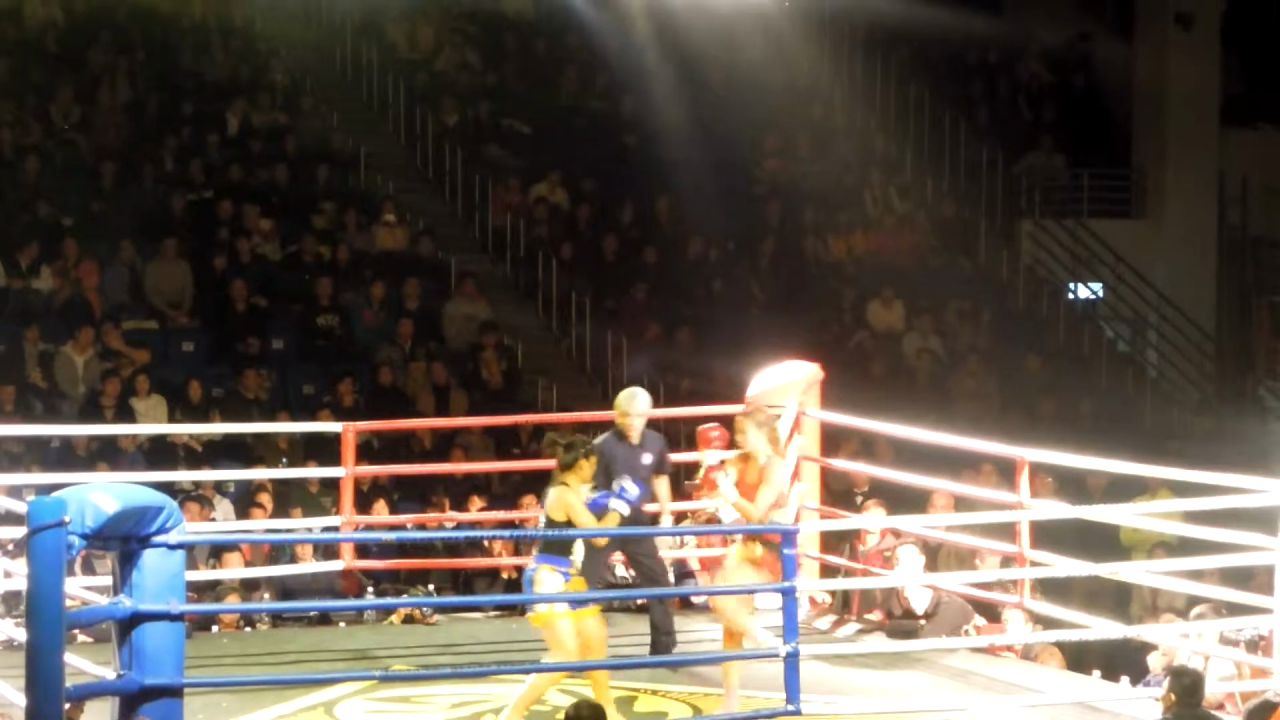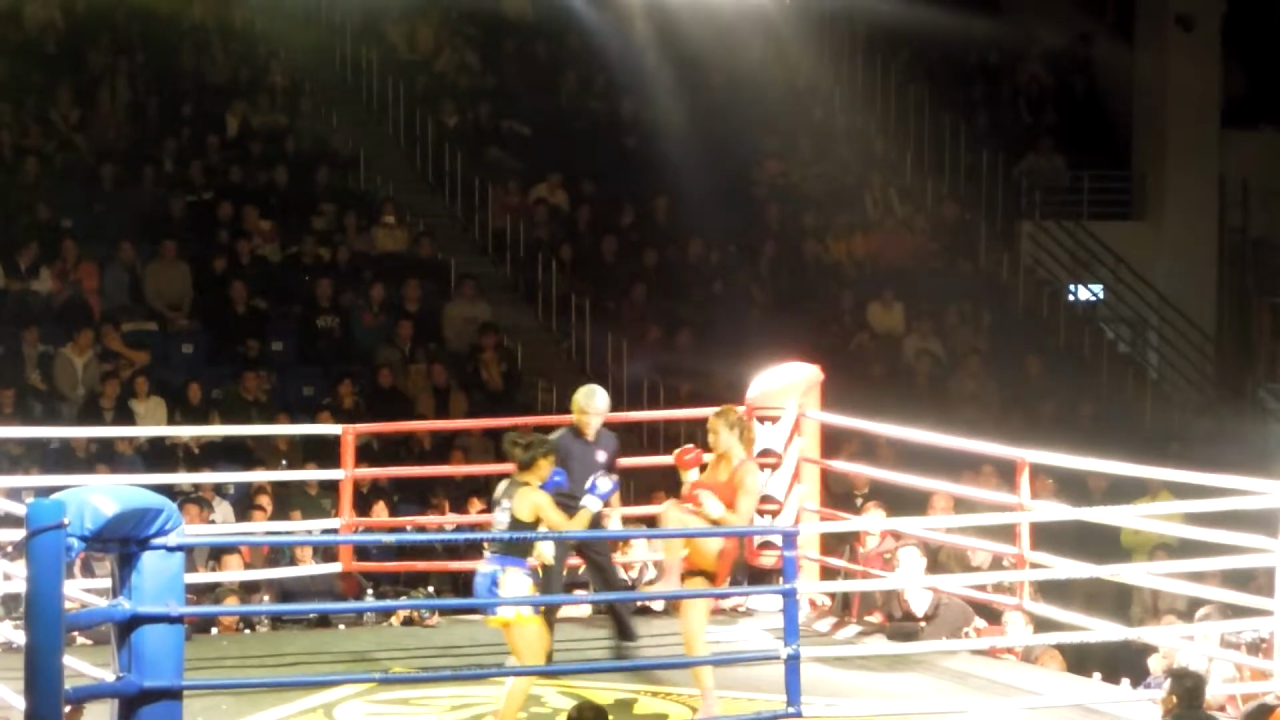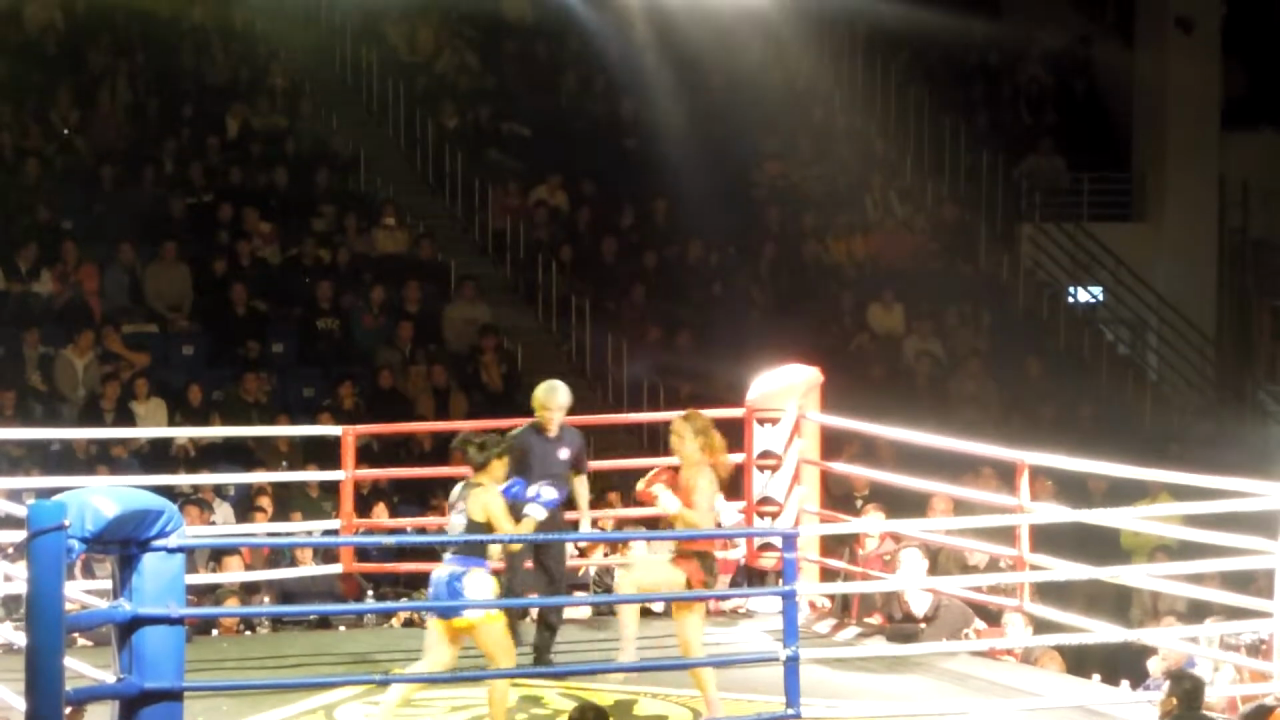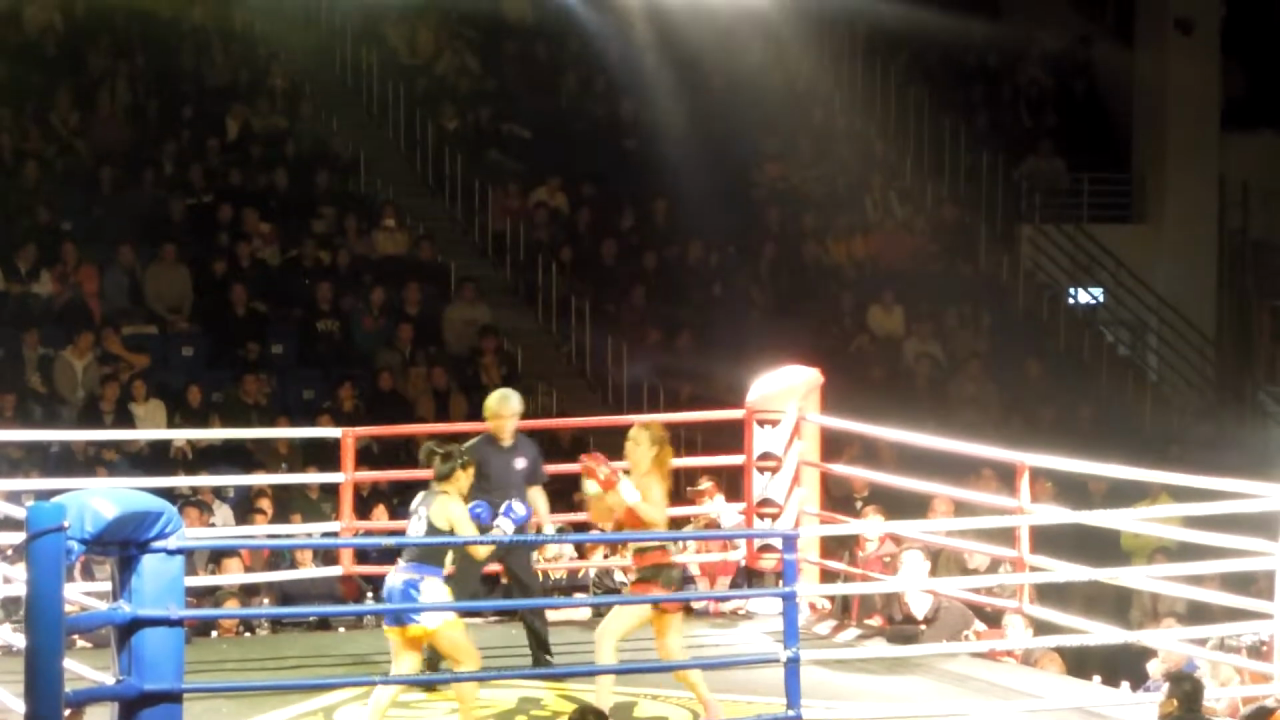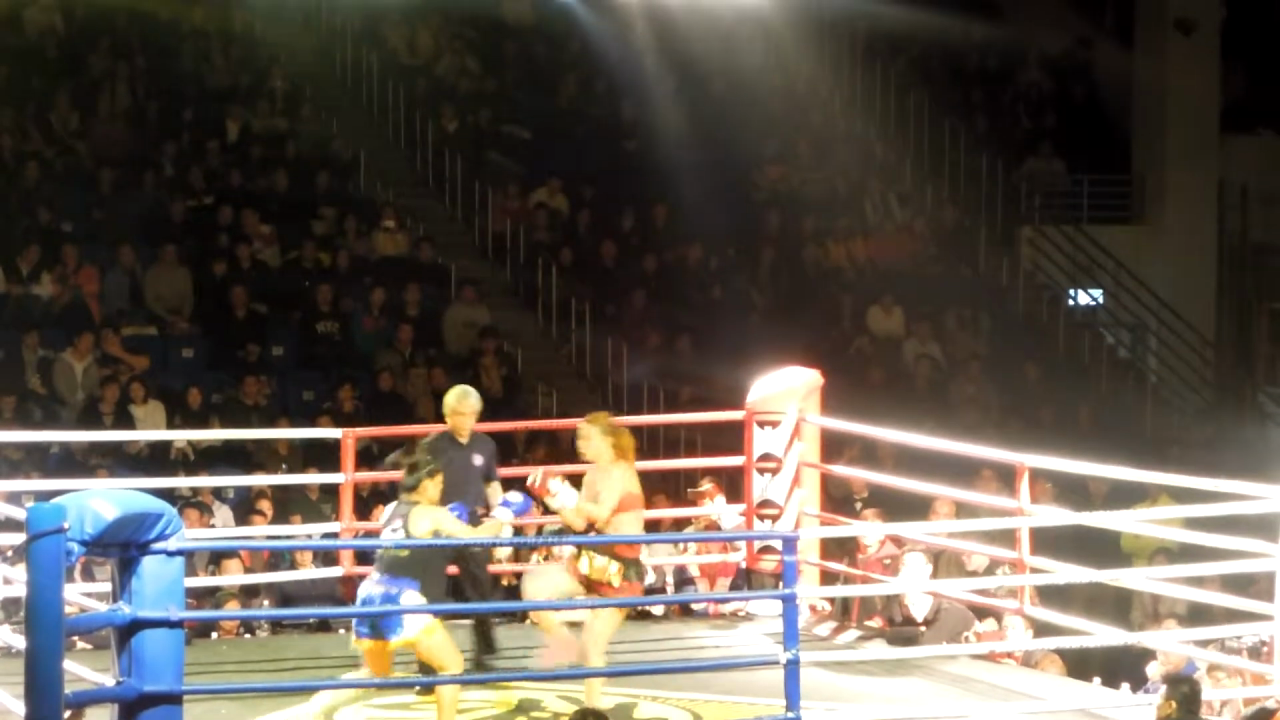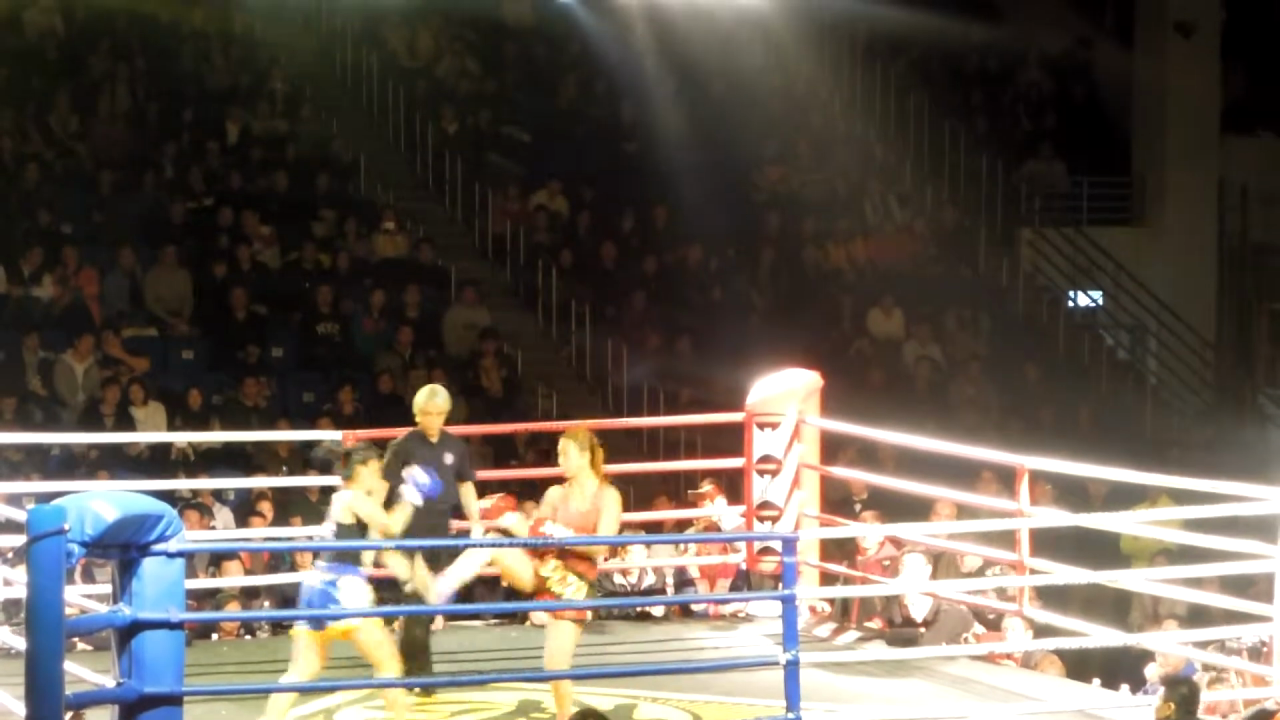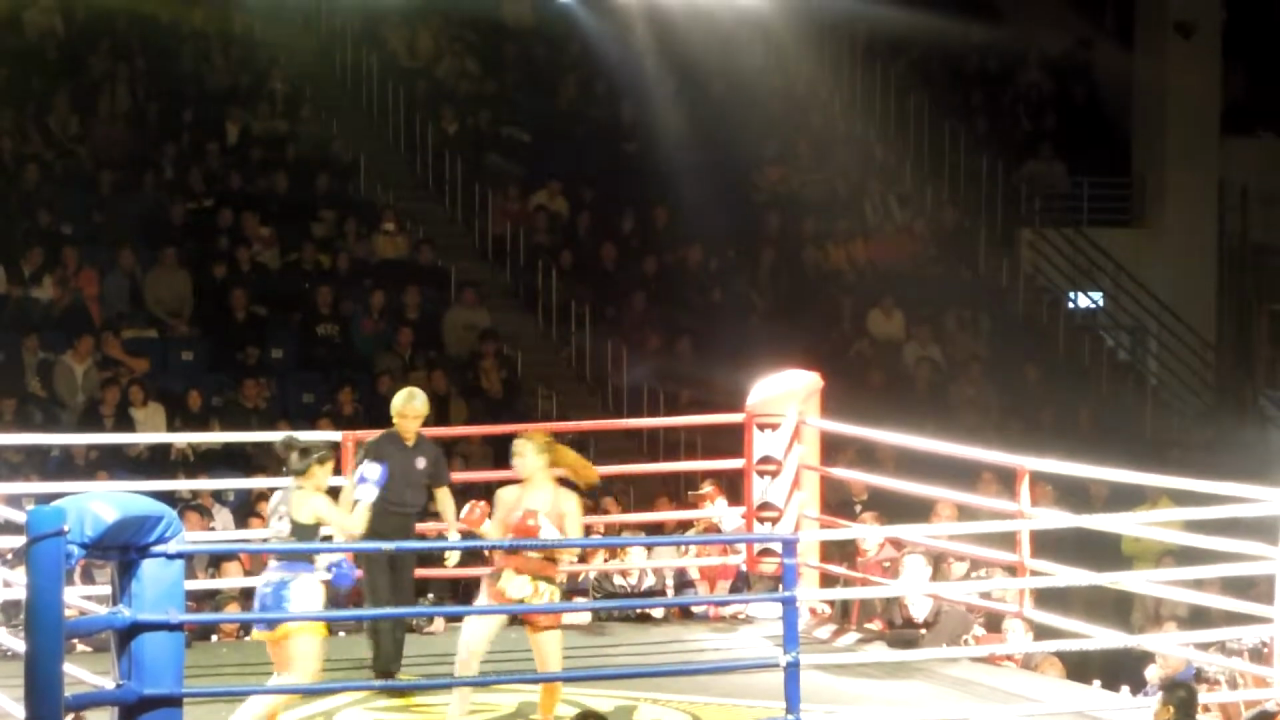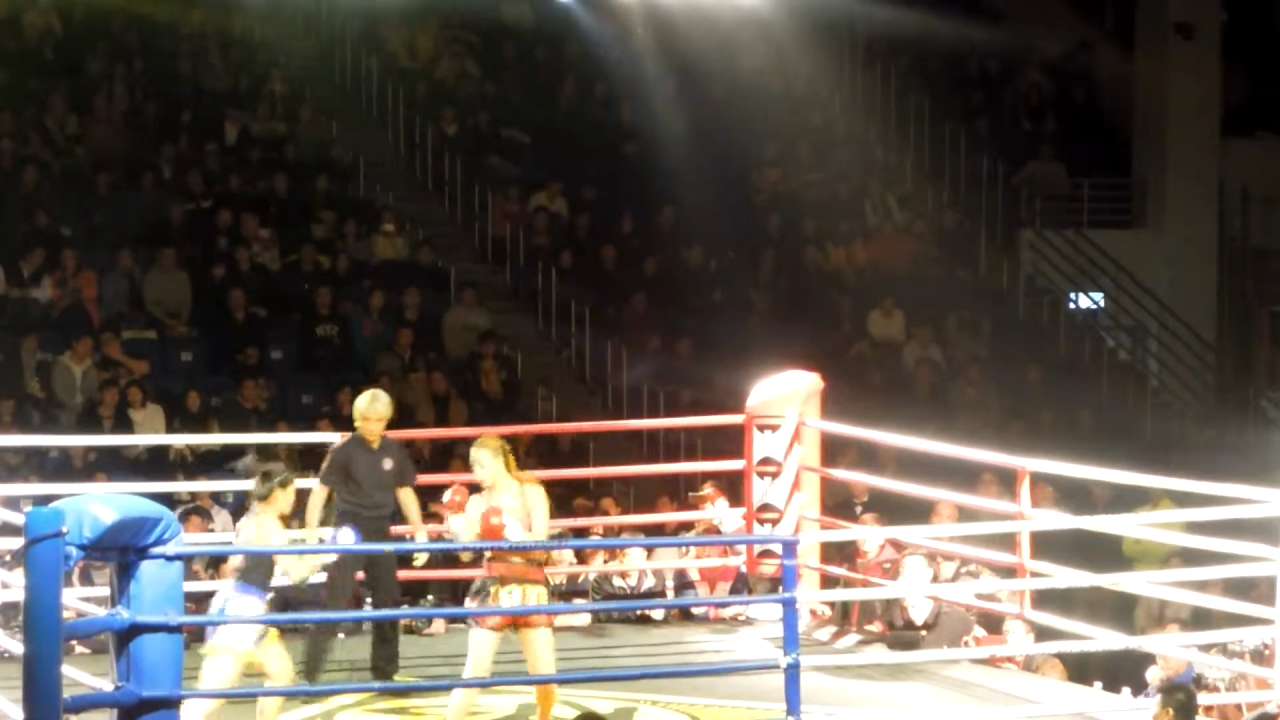
dt=0.2s
person 1, frame 1
left shoulder: (776, 467)
right shoulder: (740, 462)
left elbow: (756, 513)
right elbow: (714, 492)
left wrist: (731, 495)
right wrist: (709, 463)
left hip: (769, 549)
right hip: (747, 547)
left knee: (723, 601)
right knee: (731, 629)
left ankle: (757, 638)
right ankle: (730, 703)
person 1, frame 2
left shoulder: (748, 471)
right shoulder: (716, 462)
left elbow: (740, 522)
right elbow: (696, 503)
left wrist: (718, 512)
right wrist: (690, 480)
left hip: (724, 548)
right hip: (701, 551)
left knee: (671, 512)
right knee: (691, 633)
left ankle: (670, 579)
person 1, frame 3
left shoulder: (701, 474)
right shoulder: (685, 471)
left elbow: (702, 522)
left wrist: (675, 507)
right wrist: (658, 496)
left hip: (696, 563)
right hip: (686, 563)
left knee: (624, 582)
right knee: (690, 645)
left ankle: (628, 652)
person 1, frame 4
left shoulder: (649, 482)
right shoulder: (632, 479)
left elbow: (658, 520)
right elbow: (600, 518)
left wrist: (631, 498)
right wrist: (592, 492)
left hip: (656, 576)
right hip: (652, 573)
left knee: (605, 635)
right knee: (671, 655)
person 1, frame 5
left shoulder: (618, 472)
right shoulder: (592, 476)
left elbow: (600, 515)
right elbow: (579, 524)
left wrist: (569, 497)
right wrist: (552, 499)
left hip: (622, 567)
right hip: (594, 561)
left knee: (592, 649)
right knee: (533, 587)
right ankle: (562, 641)
person 1, frame 6
left shoulder: (608, 496)
right shoulder: (555, 493)
left elbow: (602, 547)
right elbow: (538, 534)
left wrist: (565, 537)
right wrist: (507, 520)
left hip: (575, 583)
right hip: (543, 568)
left knee: (555, 665)
right knee: (490, 546)
right ankle: (439, 591)
person 1, frame 7
left shoulder: (566, 498)
right shoulder: (507, 494)
left elbow: (573, 550)
right elbow: (496, 535)
left wrist: (549, 536)
right wrist: (482, 526)
left hip: (543, 587)
right hip: (506, 579)
left knee: (551, 674)
right knee: (470, 647)
person 1, frame 8
left shoulder: (533, 493)
right shoulder: (477, 503)
left elbow: (541, 549)
left wrist: (514, 535)
right wrist: (456, 524)
left hip: (531, 590)
right hip: (492, 588)
left knee: (544, 676)
right knee: (475, 674)
person 2, frame 1
left shoulder: (656, 442)
right shoulder: (603, 446)
left elbow: (660, 477)
left wrist: (666, 514)
left hip: (635, 521)
left knee: (658, 582)
right knee: (587, 585)
left ankle: (663, 649)
person 2, frame 2
left shoulder: (609, 441)
right shoulder: (559, 441)
right elbow: (543, 486)
left wrist: (614, 514)
left knee: (610, 580)
right knee: (551, 588)
left ankle: (625, 639)
person 2, frame 3
left shoulder: (574, 438)
right shoulder: (519, 438)
left elbow: (579, 477)
left wrist: (585, 517)
left hip: (552, 518)
left knee: (555, 587)
right knee: (515, 585)
left ankle: (542, 653)
person 2, frame 4
left shoulder: (528, 449)
right shoulder: (475, 450)
left elbow: (535, 491)
left wrist: (548, 529)
left knee: (531, 595)
right knee: (458, 595)
left ankle: (542, 657)
right ankle: (432, 665)
person 2, frame 5
left shoulder: (485, 445)
right shoulder: (432, 446)
left elbow: (492, 487)
left knee: (482, 593)
left ankle: (483, 656)
right ankle: (428, 670)
person 2, frame 6
left shoulder: (456, 446)
right shoulder: (403, 446)
left elbow: (466, 487)
right elbow: (382, 487)
left wrist: (477, 529)
left hip: (439, 530)
right hip: (410, 527)
left ankle: (410, 667)
right ankle: (419, 673)
person 2, frame 7
left shoulder: (430, 450)
right shoulder: (376, 446)
left elbow: (442, 492)
left wrist: (453, 535)
left hip: (405, 531)
right hip: (375, 529)
left knee: (400, 603)
right knee: (379, 601)
left ankle: (386, 671)
right ankle: (386, 673)
person 2, frame 8
left shoulder: (395, 451)
right shoulder: (344, 451)
left elbow: (405, 493)
right elbow: (320, 494)
left wrist: (420, 534)
right wrist: (311, 538)
left hip: (380, 534)
right hip: (348, 533)
left knee: (389, 604)
right knee: (334, 605)
left ankle: (385, 674)
right ankle: (310, 676)
person 3, frame 1
left shoulder: (561, 490)
right shoulder: (566, 495)
right elbow: (599, 537)
left wrist: (595, 506)
right wrist: (621, 504)
left hip: (564, 576)
right hip: (550, 578)
left knee: (596, 640)
right knee: (566, 658)
person 3, frame 2
left shoulder: (505, 487)
right shoulder: (534, 496)
right elbow: (570, 530)
right wrist: (593, 500)
left hip: (493, 574)
right hip: (510, 579)
left knee: (539, 644)
right knee: (531, 663)
person 3, frame 3
left shoulder: (461, 489)
right shoulder: (488, 496)
right elbow: (513, 540)
right wrist: (537, 508)
left hip: (445, 577)
right hip: (470, 582)
left knee: (435, 662)
right knee: (504, 660)
person 3, frame 4
left shoulder: (422, 499)
right shoulder: (452, 504)
right elbow: (480, 551)
left wrist: (467, 520)
right wrist: (506, 523)
left hip: (398, 584)
right hip: (424, 589)
left knee: (404, 670)
right knee: (467, 662)
person 3, frame 5
left shoulder: (394, 511)
right shoulder: (432, 515)
right elbow: (475, 537)
left wrist: (443, 528)
left hip: (370, 596)
right hip: (401, 600)
left knee: (375, 675)
right knee: (451, 666)
person 3, frame 6
left shoulder: (341, 499)
right shoulder: (355, 499)
left elbow: (380, 534)
right elbow: (390, 527)
right wrist: (411, 495)
left hip: (317, 586)
right hip: (345, 589)
left knee: (302, 670)
right knee: (390, 666)
person 3, frame 7
left shoulder: (279, 498)
right shoulder: (312, 499)
right elbow: (352, 530)
left wrist: (328, 563)
right wrist: (367, 492)
left hip: (271, 586)
right hip: (297, 588)
left knee: (285, 674)
right knee: (301, 677)
person 3, frame 8
left shoulder: (248, 521)
right shoulder: (269, 524)
right elbow: (294, 570)
right wrist: (327, 554)
left hip: (237, 604)
right hip: (242, 609)
left knee: (283, 673)
right knee: (211, 694)
